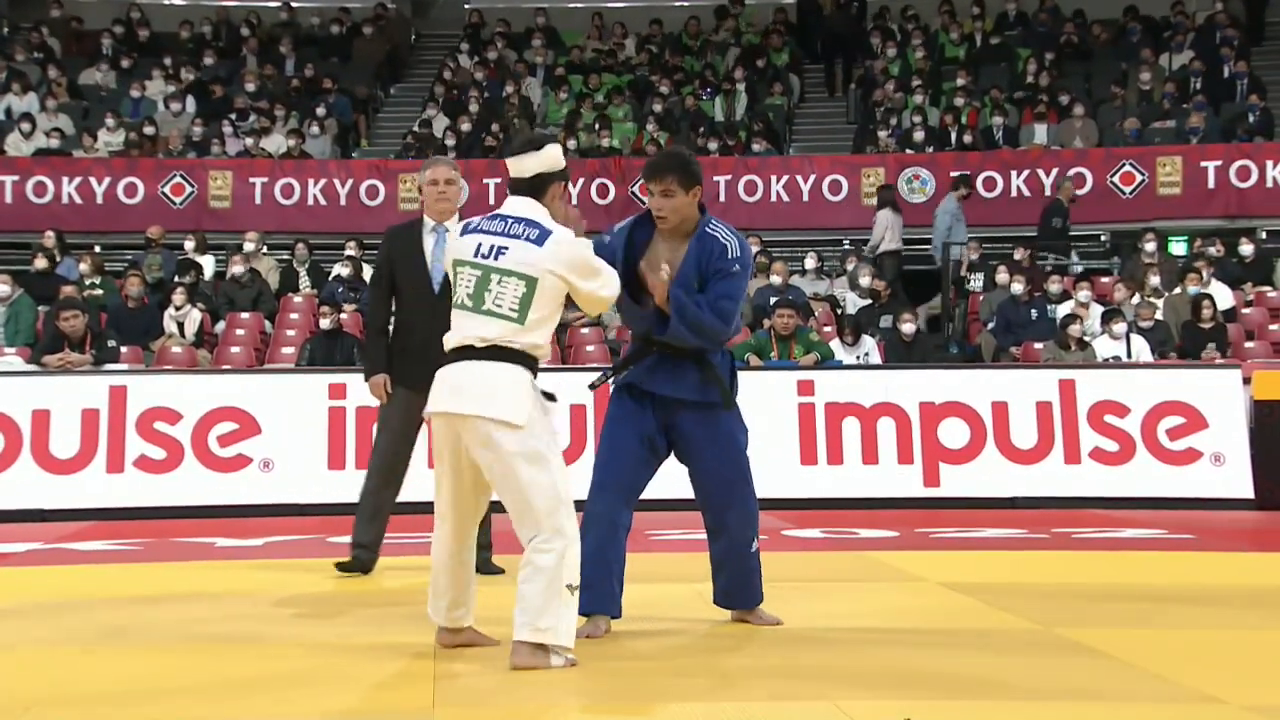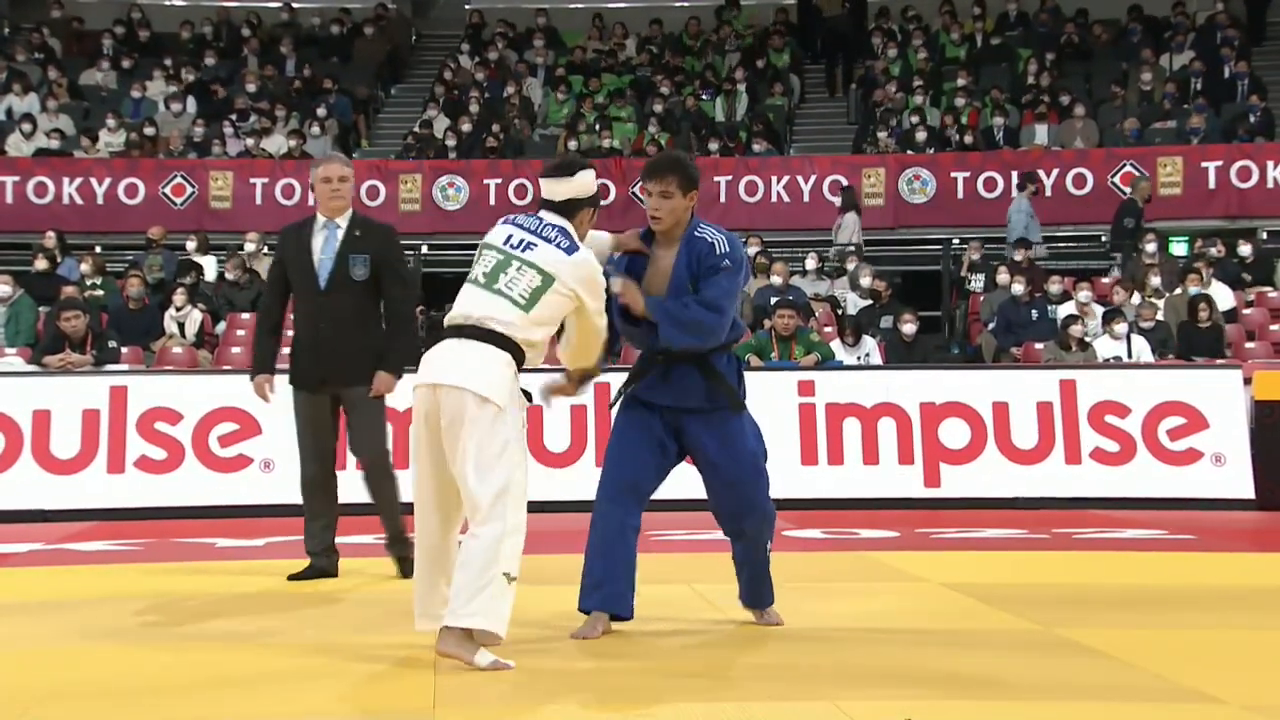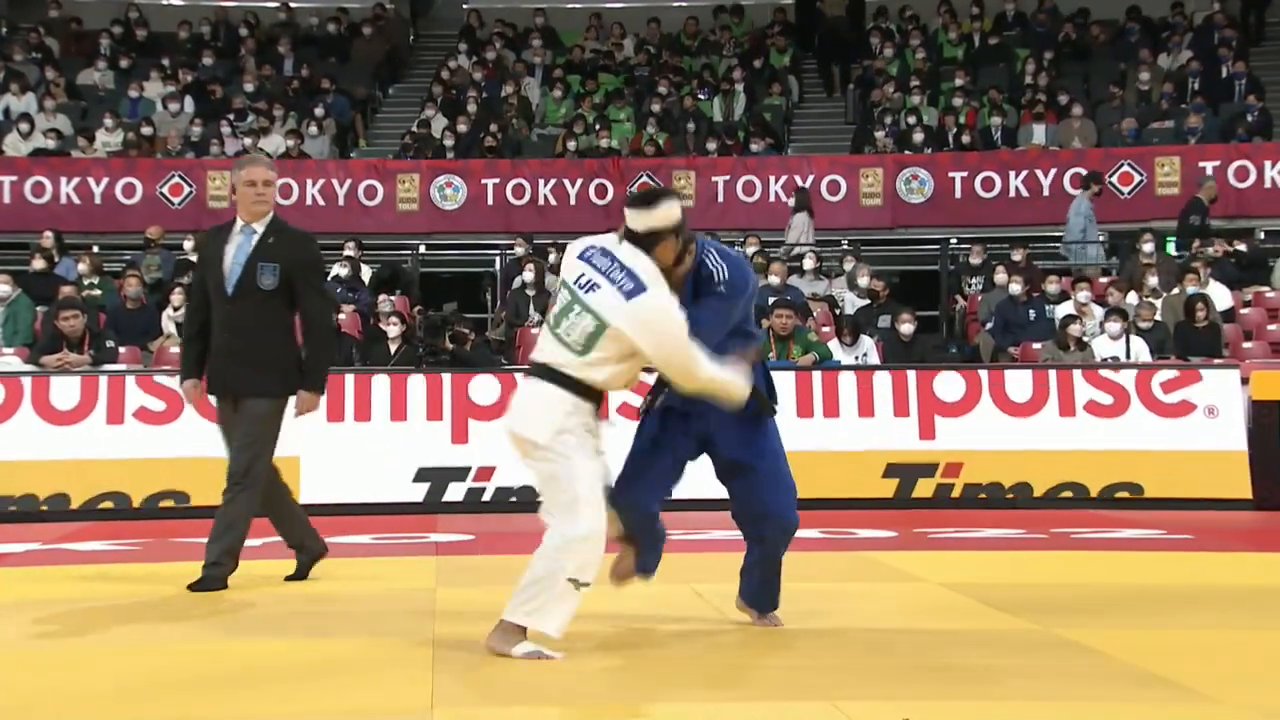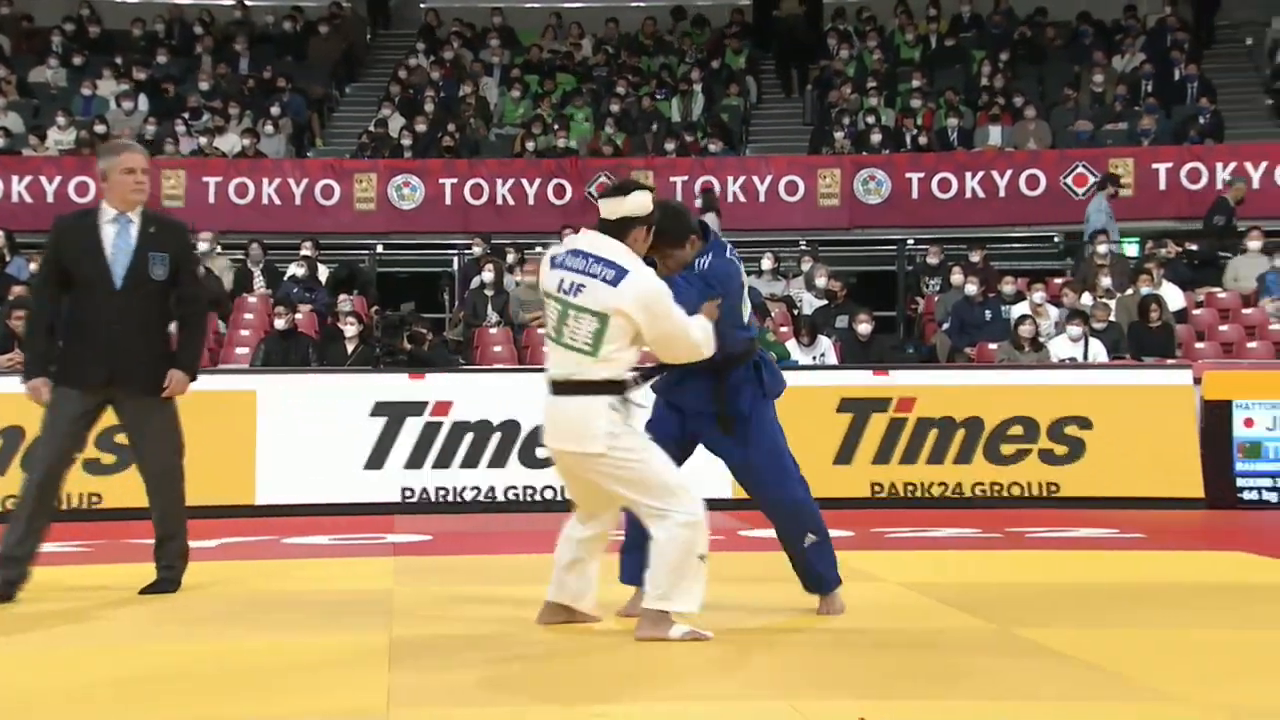
dt=0.5s
person 1, frame 1
left shoulder: (463, 234)
right shoulder: (564, 246)
right elbow: (600, 296)
left hip: (452, 385)
right hip: (504, 390)
left knee: (457, 513)
right knee: (549, 518)
left ankle: (453, 621)
right ankle: (535, 641)
person 1, frame 2
left shoulder: (508, 225)
right shoulder: (583, 265)
right elbow: (586, 345)
left wrist: (613, 243)
right wrist: (575, 375)
left hip: (438, 362)
right hip: (486, 372)
left knee: (440, 509)
right knee: (495, 508)
left ankle: (445, 619)
right ankle: (463, 629)
person 1, frame 3
left shoulder: (584, 251)
right shoulder: (656, 304)
right elbow: (689, 373)
right wrist: (736, 383)
left hip: (534, 402)
right hip: (561, 416)
right knee: (578, 527)
right ankle: (512, 630)
person 1, frame 4
left shoulder: (558, 256)
right shoulder: (641, 284)
right elbow: (681, 346)
right wrist: (705, 319)
left hip: (559, 415)
right hip: (597, 420)
left knee: (595, 511)
right knee: (680, 510)
left ankle: (561, 602)
right ankle: (657, 616)
person 2, frame 1
left shoulder: (728, 249)
right shoulder: (632, 231)
left elbow: (716, 325)
left wrist: (668, 303)
left hip: (701, 381)
right hip: (642, 374)
left knee: (730, 497)
right knee: (608, 492)
left ankle: (743, 600)
right ankle: (599, 608)
person 2, frame 2
left shoulder: (721, 250)
right shoulder: (635, 249)
left elbow: (710, 324)
right elbow: (608, 309)
left wrist: (646, 309)
left hip: (710, 388)
right hip: (651, 386)
left knee: (748, 500)
right knee: (618, 495)
left ankle: (757, 598)
right ankle: (603, 609)
person 2, frame 3
left shoulder: (728, 272)
left elbow: (700, 345)
right hip: (678, 398)
left knee: (774, 513)
right knee: (632, 498)
left ankle: (756, 599)
right ankle: (640, 548)
person 2, frame 4
left shoulder: (717, 269)
right shoulder: (664, 258)
left hip: (735, 387)
right hip: (685, 382)
left knee: (779, 488)
left ankle: (826, 584)
right ankle: (644, 586)
person 3, frame 1
right shoulder: (396, 240)
right elbow: (376, 308)
right wrist: (375, 366)
right hip: (406, 370)
right knee: (386, 460)
left ankle: (478, 552)
right ankle: (364, 551)
person 3, frame 2
left shoulder: (379, 237)
right shoulder: (291, 237)
left elbow: (401, 308)
right elbow: (271, 308)
left wrist: (391, 365)
right wrist: (262, 365)
left hip: (362, 368)
right hip: (310, 370)
left knee: (373, 457)
right knee: (315, 468)
left ankle: (399, 542)
right ankle: (322, 556)
person 3, frame 3
left shoulder: (297, 244)
right shoulder: (213, 240)
left elbow: (318, 321)
right elbow: (197, 311)
left wrist: (313, 383)
right wrist: (191, 370)
left hip: (267, 379)
right hip: (224, 377)
left knee: (244, 473)
right knee: (254, 471)
left ankle: (219, 565)
right ankle: (307, 544)
person 3, frame 4
left shoulder: (171, 233)
right shoulder: (68, 229)
left elbow: (194, 308)
right elbow: (44, 303)
left wrist: (185, 366)
right wrist: (37, 369)
left hip: (146, 375)
right hip: (80, 373)
left knee: (165, 472)
right knee: (46, 468)
left ankle: (170, 567)
